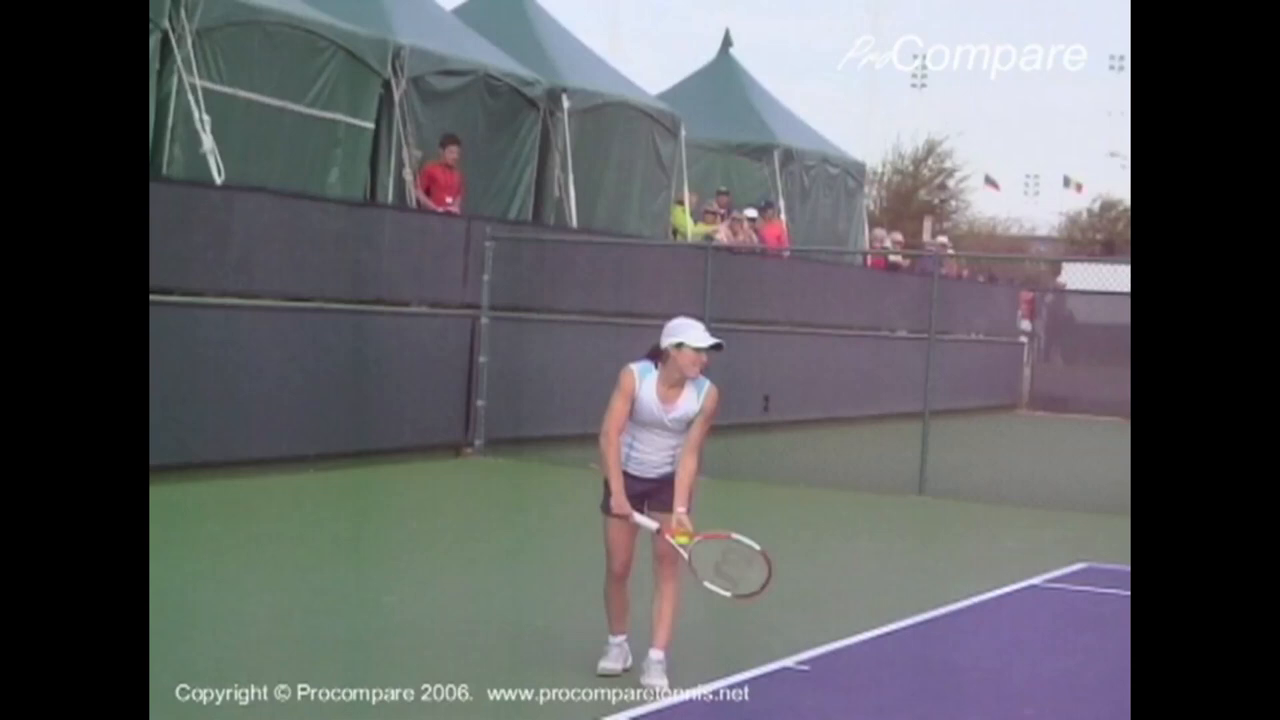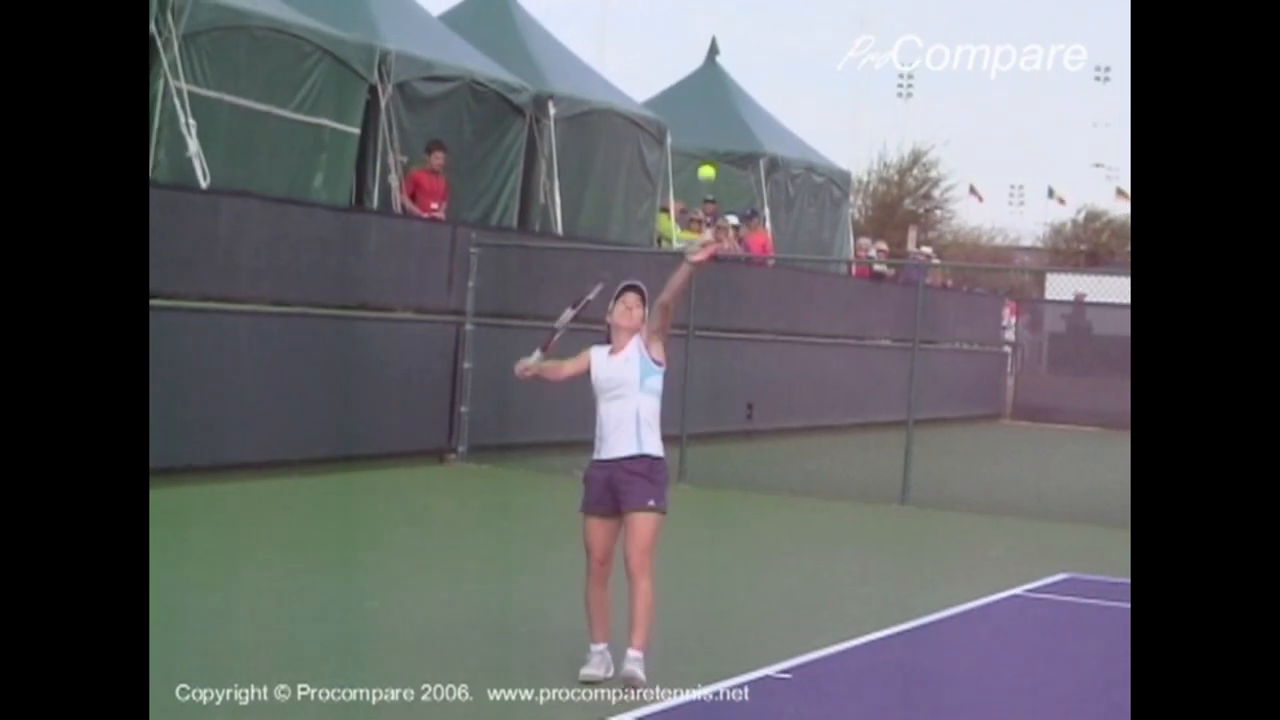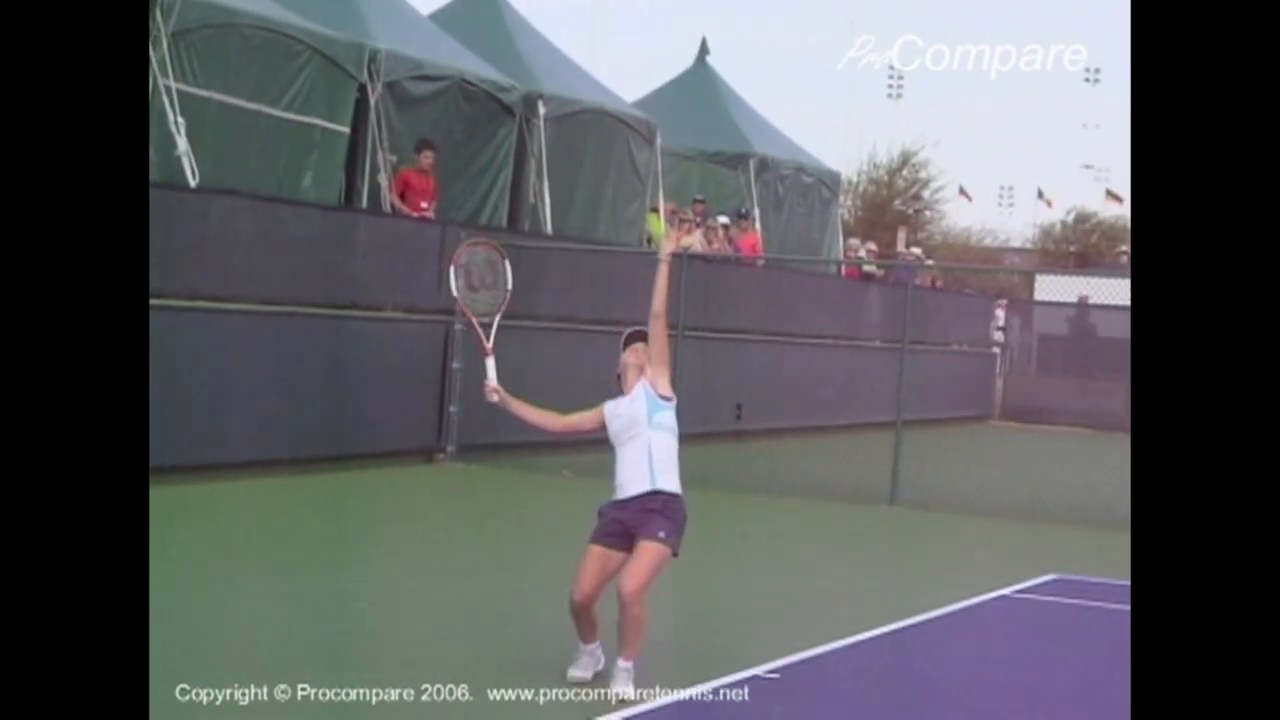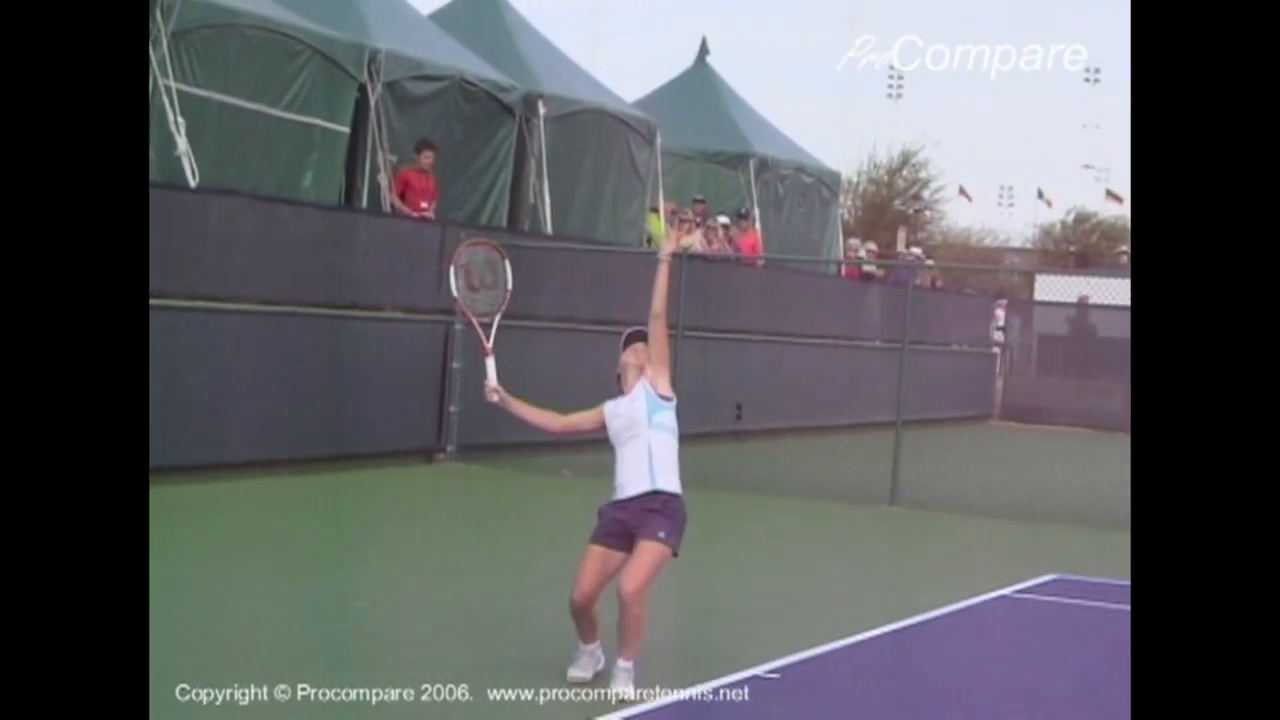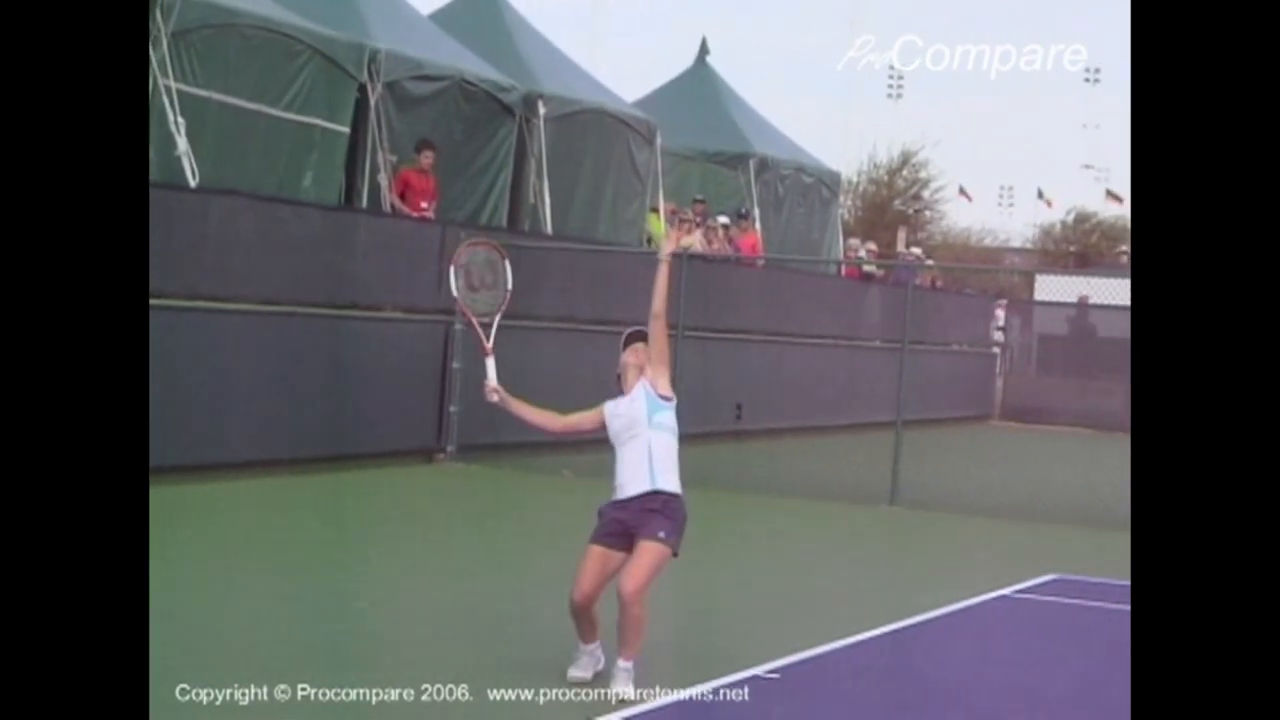
dt=1s
person 1, frame 1
left shoulder: (706, 395)
right shoulder: (634, 376)
left elbow: (689, 455)
right elbow: (609, 435)
left wrist: (680, 509)
right wrist: (617, 493)
left hip: (669, 480)
right hip: (626, 476)
left knee: (667, 565)
right knee: (617, 569)
left ankle: (656, 659)
right ankle: (617, 644)
person 1, frame 2
left shoulder: (650, 342)
right shoulder: (595, 357)
left elbow: (666, 301)
right elbow: (558, 370)
left wrist: (688, 265)
right wrist: (532, 367)
left hip: (646, 468)
right hip: (602, 469)
left knee: (637, 564)
right knee: (596, 565)
left ankle: (635, 657)
right ankle: (599, 652)
person 1, frame 3
left shoulder: (657, 384)
right shoulder: (610, 410)
left elbow: (657, 317)
right elbow: (557, 422)
left wrist: (664, 260)
right wrist: (505, 399)
left hip: (661, 507)
right hip: (619, 509)
left knee: (630, 591)
right knee: (581, 596)
left ankle: (625, 669)
right ankle: (589, 652)
person 1, frame 4
left shoulder: (657, 385)
right shoulder: (610, 410)
left elbow: (657, 317)
right elbow: (557, 422)
left wrist: (664, 259)
right wrist: (505, 399)
left hip: (661, 507)
right hip: (619, 508)
left knee: (630, 590)
right knee: (581, 596)
left ankle: (625, 669)
right ankle: (589, 652)
person 1, frame 5
left shoulder: (657, 386)
right shoulder: (610, 410)
left elbow: (657, 318)
right elbow: (557, 422)
left wrist: (664, 259)
right wrist: (505, 400)
left hip: (661, 507)
right hip: (619, 509)
left knee: (630, 591)
right knee: (580, 597)
left ankle: (625, 669)
right ankle: (589, 652)
